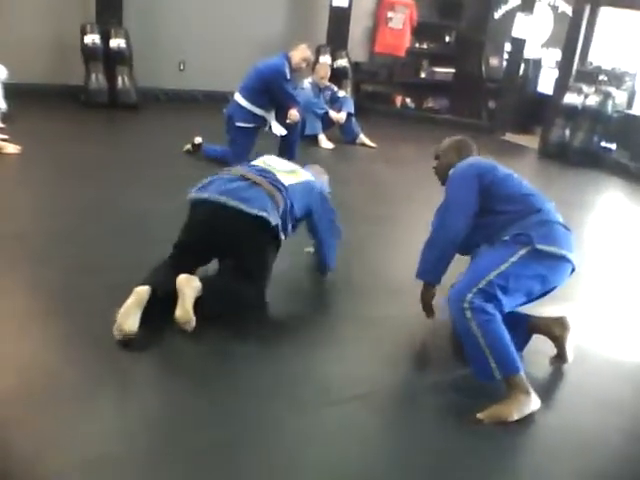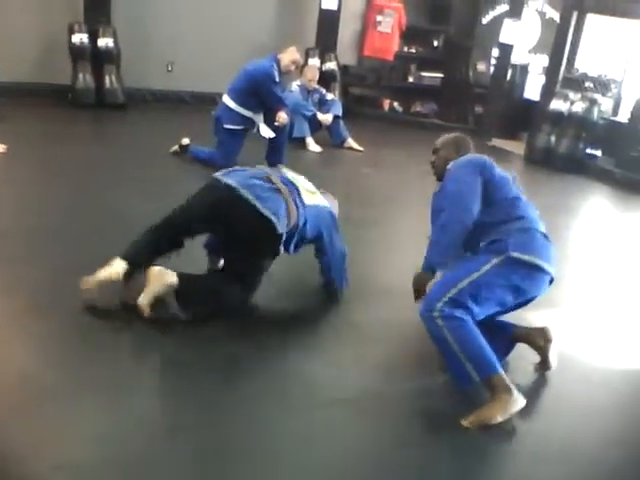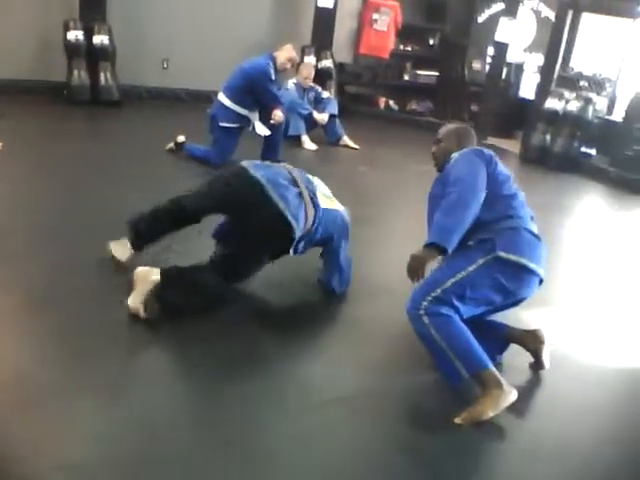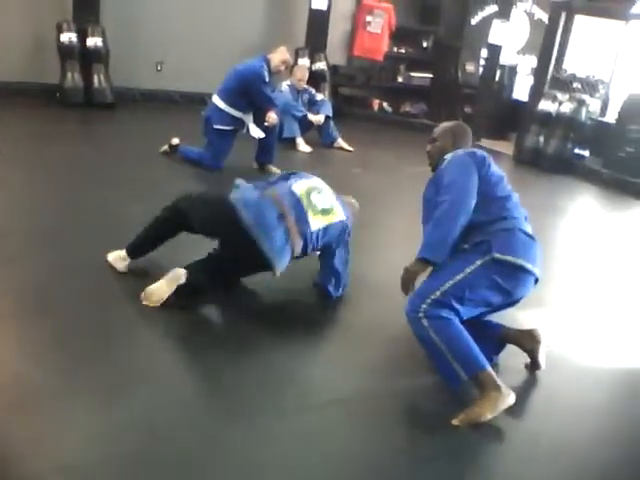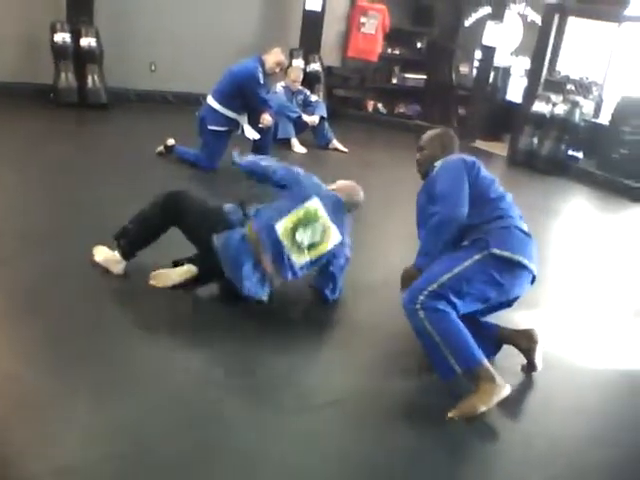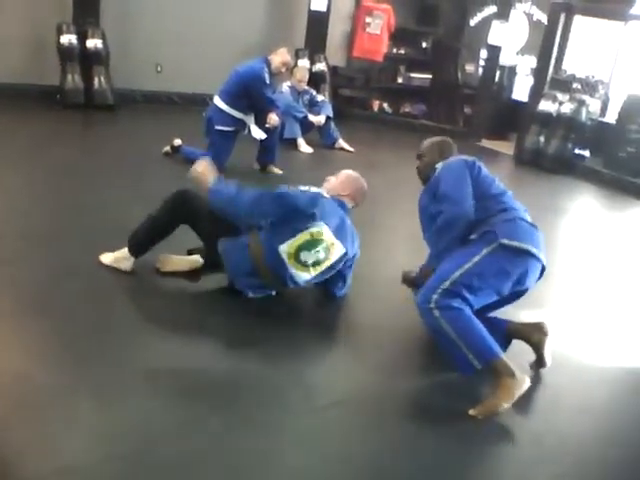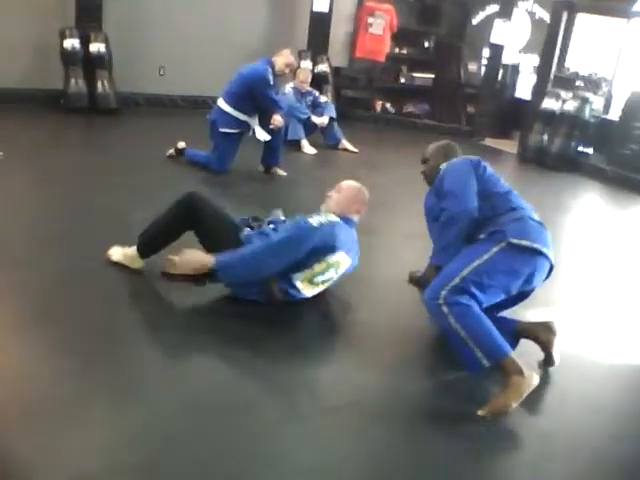
dt=0.2s
person 1, frame 1
left shoulder: (466, 172)
right shoulder: (482, 176)
left elbow: (449, 229)
right elbow: (474, 232)
left wrist: (429, 281)
left hip: (538, 247)
right hip: (549, 251)
left knee: (467, 301)
right knee: (474, 306)
left ankle: (521, 392)
right ankle: (546, 326)
person 1, frame 2
left shoulder: (464, 168)
right shoulder: (475, 177)
left elbow: (459, 216)
left wrist: (429, 268)
left hip: (515, 254)
right hip: (529, 260)
left knee: (438, 308)
right knee: (455, 315)
left ankle: (504, 393)
right ankle: (531, 336)
person 1, frame 3
left shoulder: (468, 159)
right shoulder: (472, 167)
left elbow: (464, 202)
left wrist: (433, 248)
left hip: (504, 253)
right hip: (522, 261)
left knee: (424, 306)
right knee: (446, 314)
left ankle: (495, 388)
right ankle: (524, 338)
person 1, frame 4
left shoulder: (461, 160)
right shoulder: (472, 169)
left elbow: (454, 210)
left wrist: (423, 260)
left hip: (500, 253)
right hip: (517, 262)
left knee: (423, 310)
right knee: (442, 315)
left ankle: (493, 390)
right ankle: (519, 337)
person 1, frame 5
left shoulder: (450, 167)
right shoulder: (448, 177)
left elbow: (449, 217)
left wrist: (419, 266)
right wrist: (420, 274)
left hip: (499, 252)
right hip: (515, 260)
left knee: (421, 302)
right knee: (440, 313)
left ankle: (487, 382)
right ankle: (517, 337)
person 1, frame 6
left shoulder: (451, 168)
right shoulder: (441, 186)
left elbow: (456, 215)
left wrist: (432, 266)
right wrist: (425, 277)
left hip: (507, 243)
right hip: (523, 254)
left knee: (435, 301)
right knee: (451, 312)
left ankle: (508, 377)
right ankle: (526, 332)
person 1, frame 7
left shoulder: (456, 169)
left elbow: (461, 212)
left wrist: (435, 264)
right wrist: (430, 278)
left hip: (516, 243)
right hip: (530, 254)
left knee: (443, 298)
right knee: (458, 314)
left ankle: (516, 375)
right ankle: (534, 330)
person 2, frame 1
left shoulder: (267, 161)
right shoulder: (316, 188)
right elbow: (328, 248)
left wrist: (224, 256)
right wrist: (322, 265)
left hip: (207, 198)
right hip: (255, 216)
left knee: (179, 262)
right knee: (250, 291)
left ankle: (145, 291)
right ankle: (197, 287)
person 2, frame 2
left shoulder: (286, 174)
right shoulder: (327, 216)
right elbow: (336, 282)
left wrist: (215, 253)
left hip: (226, 184)
right hip: (261, 220)
left knee: (172, 229)
right knee: (235, 291)
left ankle: (121, 266)
right ankle: (172, 281)
person 2, frame 3
left shoulder: (305, 177)
right shoulder: (340, 222)
right elbow: (337, 285)
left wrist: (221, 239)
right hip: (276, 223)
left knee: (185, 206)
right knee: (223, 274)
left ankle: (130, 244)
right ankle: (158, 276)
person 2, frame 4
left shoulder: (311, 181)
right shoulder: (343, 227)
left elbow: (267, 188)
right elbow: (333, 288)
left hip: (245, 211)
right hip: (267, 253)
left knee: (184, 207)
right knee: (224, 268)
left ankle: (127, 255)
right ankle: (185, 277)
person 2, frame 5
left shoulder: (311, 186)
right shoulder: (342, 241)
left elbow: (269, 169)
right elbow: (329, 293)
left wrist: (245, 159)
right wrist: (314, 269)
left hip: (239, 249)
right hip: (254, 285)
left knee: (175, 201)
left ankle: (119, 256)
right ankle: (192, 270)
person 2, frame 6
left shoulder: (312, 199)
right shoulder: (352, 241)
left elbow: (253, 204)
right elbow: (336, 289)
left wrist: (213, 182)
left hip: (247, 269)
right hip: (265, 285)
left knee: (184, 200)
left ankle: (128, 254)
right ankle: (199, 260)
person 2, frame 7
left shoulder: (325, 228)
right shoulder: (351, 250)
left elbow: (264, 258)
left wrist: (210, 260)
right wrist: (281, 225)
left hip: (252, 285)
right hip: (272, 292)
left knee: (192, 204)
right knee: (246, 221)
left ankle: (136, 254)
right ankle: (197, 264)
person 3, frame 1
left shoulder: (283, 65)
right shoulder: (277, 68)
left elbow: (288, 96)
right elbow: (287, 97)
left wrist: (294, 109)
right wrist: (293, 107)
left hip: (257, 112)
right hip: (244, 114)
left knee: (292, 120)
right knee: (236, 160)
right ankle: (199, 145)
person 3, frame 2
left shoulder: (272, 67)
right shoulder: (266, 70)
left elbow: (276, 99)
right elbow: (275, 99)
left wrist: (282, 112)
right wrist: (281, 110)
left hip: (247, 114)
right hip: (232, 116)
left knee: (281, 122)
right knee: (223, 162)
left ankle: (274, 163)
right ankle: (186, 147)
person 3, frame 3
left shoulder: (267, 65)
right shoulder: (262, 68)
left elbow: (270, 97)
right elbow: (271, 97)
left wrist: (277, 110)
right wrist: (277, 108)
left hip: (243, 111)
right hip: (227, 114)
left knee: (276, 120)
right knee: (218, 160)
left ankle: (270, 161)
right ankle: (181, 144)
person 3, frame 4
left shoulder: (261, 67)
right shoulder: (256, 70)
left elbow: (267, 98)
right elbow: (265, 99)
left wrist: (271, 111)
right wrist: (271, 110)
left hip: (237, 113)
right hip: (222, 116)
left knee: (270, 122)
right knee: (213, 163)
left ankle: (264, 163)
right ankle: (176, 146)
person 3, frame 5
left shoulder: (256, 67)
right shoulder: (251, 72)
left elbow: (262, 98)
right elbow: (259, 100)
left wrist: (266, 113)
right wrist: (266, 111)
left hip: (231, 114)
right hip: (216, 117)
left knee: (266, 122)
right knee: (208, 164)
right ankle: (171, 146)
person 3, frame 6
left shoulder: (262, 67)
right shoulder: (257, 72)
left elbow: (266, 99)
right elbow: (265, 100)
left wrist: (273, 113)
right wrist: (272, 112)
left hip: (237, 115)
right hip: (223, 117)
left knee: (272, 124)
right knee: (215, 164)
left ankle: (265, 164)
right ankle: (178, 147)
person 3, frame 7
left shoulder: (265, 69)
right shoulder: (261, 73)
left elbow: (270, 101)
right elbow: (269, 101)
left wrist: (276, 114)
right wrist: (276, 113)
left hip: (240, 117)
right hip: (227, 120)
left knee: (276, 126)
right knee: (219, 167)
left ankle: (270, 166)
right ankle: (182, 149)
